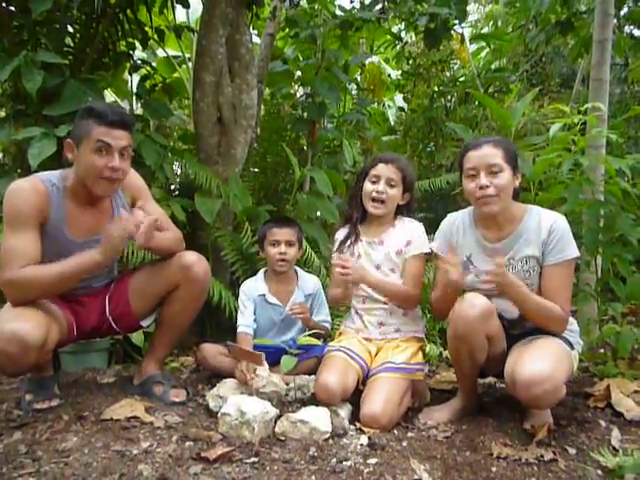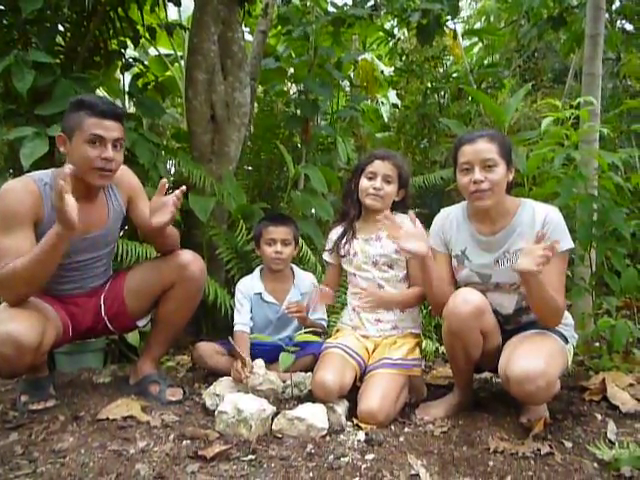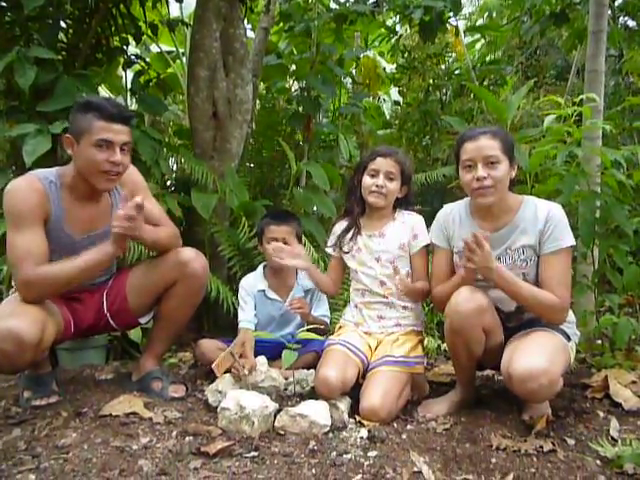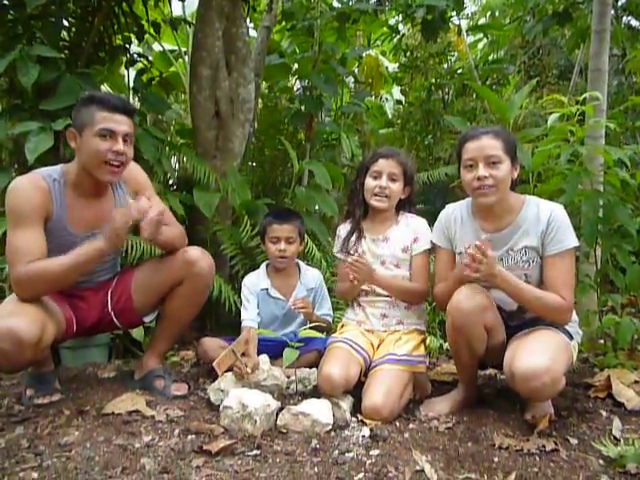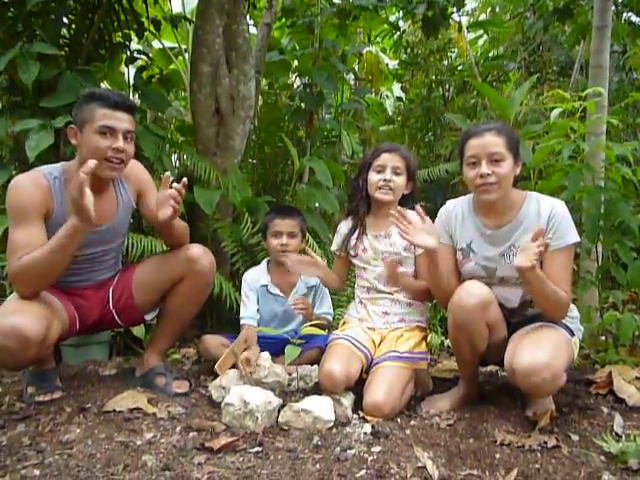
dt=0.2s
person 1, frame 1
left shoulder: (128, 182)
right shoulder: (28, 193)
left elbow: (175, 242)
left wrist: (150, 239)
right wrist: (99, 255)
left hip: (109, 298)
right hip: (51, 304)
left knee: (194, 267)
left ankle: (149, 369)
right ankle: (42, 372)
person 1, frame 2
left shoulder: (122, 179)
left elbow: (171, 247)
left wrist: (160, 227)
right wrist: (64, 230)
left hip: (105, 298)
right hip: (46, 304)
left knee: (190, 266)
left ankle: (145, 369)
right ankle: (37, 373)
person 1, frame 3
left shoulder: (127, 178)
right shoulder: (27, 191)
left elbow: (173, 239)
right elbow: (28, 285)
left wrist: (144, 233)
right wrist: (111, 247)
left hip: (108, 295)
right hip: (50, 300)
left knee: (192, 264)
left ankle: (147, 366)
right ankle: (40, 369)
person 1, frame 4
left shoulder: (130, 176)
right shoulder: (31, 189)
left elbow: (179, 241)
left wrist: (157, 234)
right wrist: (104, 243)
left hip: (112, 292)
right hip: (52, 299)
left knee: (198, 263)
left ankle: (150, 364)
right ankle: (42, 367)
person 1, frame 5
left shoulder: (132, 174)
right shoulder: (31, 187)
left elbow: (181, 242)
left wrist: (168, 220)
right wrist: (79, 223)
left hip: (113, 291)
right hip: (55, 297)
left knee: (199, 260)
left ankle: (151, 362)
right ankle: (44, 365)
person 2, frame 1
left shoulder: (550, 227)
right shoulder: (452, 226)
left elbow: (557, 322)
right elbow: (440, 310)
left wrist: (509, 284)
right wrist: (449, 284)
left hip: (542, 335)
right hip: (483, 341)
left knee: (532, 383)
right knee: (471, 307)
left ankle: (538, 401)
right ankle: (466, 396)
person 2, frame 2
left shoulder: (543, 219)
right shoulder: (447, 221)
left elbow: (554, 316)
right elbow: (441, 306)
left wrist: (531, 275)
right wrist: (427, 258)
left hip: (537, 329)
right hip: (474, 334)
left knee: (527, 380)
right knee: (463, 304)
left ankle: (534, 393)
right ankle: (462, 392)
person 2, frame 3
left shoulder: (547, 216)
right shoulder: (449, 217)
left elbow: (558, 311)
right elbow: (439, 300)
left wrist: (494, 271)
right wrist: (467, 274)
left hip: (541, 326)
right hip: (479, 331)
left knee: (528, 377)
right knee: (465, 301)
left ankle: (538, 390)
right ankle: (464, 390)
person 2, frame 4
left shoulder: (549, 216)
right shoulder: (451, 218)
left elbow: (562, 312)
right elbow: (442, 300)
left wrist: (500, 275)
right wrist: (457, 275)
left hip: (544, 325)
right hip: (481, 330)
left knee: (532, 376)
right knee: (467, 298)
left ankle: (540, 390)
right ankle: (466, 388)
person 2, frame 5
left shoulder: (550, 212)
right shoulder: (452, 213)
left elbow: (559, 309)
right elbow: (443, 298)
left wrist: (529, 271)
right wrist: (434, 253)
left hip: (543, 322)
right hip: (480, 326)
left knee: (532, 372)
right knee: (469, 297)
left ankle: (541, 386)
right ankle: (468, 385)
person 3, frame 1
left shoulder: (411, 231)
right shoulder: (346, 235)
left elbow: (412, 296)
right elbow: (335, 296)
left wrist: (365, 277)
right wrist: (344, 284)
left hip: (401, 336)
right hip: (356, 331)
left knee: (375, 417)
right knee: (328, 390)
left ankle: (410, 385)
right ankle: (371, 380)
person 3, frame 2
right shoulder: (340, 234)
left elbow: (420, 290)
right elbow: (331, 288)
left wrist: (388, 297)
left hip: (399, 332)
right hip: (354, 327)
left knee: (372, 413)
right knee: (324, 389)
left ankle: (405, 381)
right ankle: (372, 375)
person 3, frame 3
left shoulder: (412, 224)
right shoulder: (344, 229)
left elbow: (424, 290)
right elbow: (333, 285)
left wrist: (409, 288)
right wrist: (307, 266)
left hip: (400, 329)
right hip: (356, 324)
left knee: (375, 410)
right knee: (328, 385)
left ankle: (406, 377)
right ankle: (377, 373)
person 3, frame 4
left shoulder: (415, 227)
right shoulder: (348, 230)
left elbow: (421, 292)
right elbow: (345, 295)
left wrist: (376, 279)
right wrist: (349, 283)
left hip: (403, 329)
right hip: (358, 324)
left knee: (377, 409)
right knee: (331, 381)
left ankle: (411, 377)
right ankle: (379, 372)
person 3, frame 5
right shoulder: (350, 227)
left elbow: (427, 292)
right elbow: (338, 281)
left wrist: (402, 280)
right wrist: (316, 268)
left hip: (404, 325)
right hip: (360, 320)
left knee: (377, 406)
right knee: (332, 378)
left ankle: (410, 374)
right ankle: (383, 370)
person 4, frame 1
left shoulder: (311, 284)
right shoulder: (250, 287)
left elbow: (325, 332)
right elbow: (244, 331)
left wrist: (309, 322)
right wrist: (247, 361)
left hip: (296, 354)
right hip: (259, 354)
right knee: (205, 352)
person 4, frame 2
left shoulder: (307, 281)
right shoulder: (246, 285)
left elbow: (321, 331)
right elbow: (241, 329)
left wrist: (306, 321)
right wrist: (244, 360)
left hip: (293, 351)
right hip: (255, 351)
right knee: (201, 350)
person 4, frame 3
left shoulder: (310, 280)
right shoulder: (249, 283)
left elbow: (323, 328)
right elbow: (246, 327)
left wrist: (308, 318)
right wrist: (248, 358)
left hip: (296, 348)
right hip: (259, 348)
left knee: (325, 346)
right knee: (203, 348)
person 4, frame 4
left shoulder: (313, 278)
right shoulder: (252, 281)
left elbow: (326, 326)
right elbow: (249, 326)
left wrist: (311, 317)
right wrist: (251, 357)
left hip: (298, 347)
right hip: (261, 346)
left knee: (327, 345)
right knee: (206, 346)
person 4, frame 5
left shoulder: (314, 276)
right shoulder: (252, 277)
left elbow: (326, 324)
right elbow: (248, 323)
left wrist: (311, 317)
right wrist: (252, 348)
left hip: (298, 344)
right hip: (263, 342)
left knee: (328, 342)
right knee: (207, 343)
